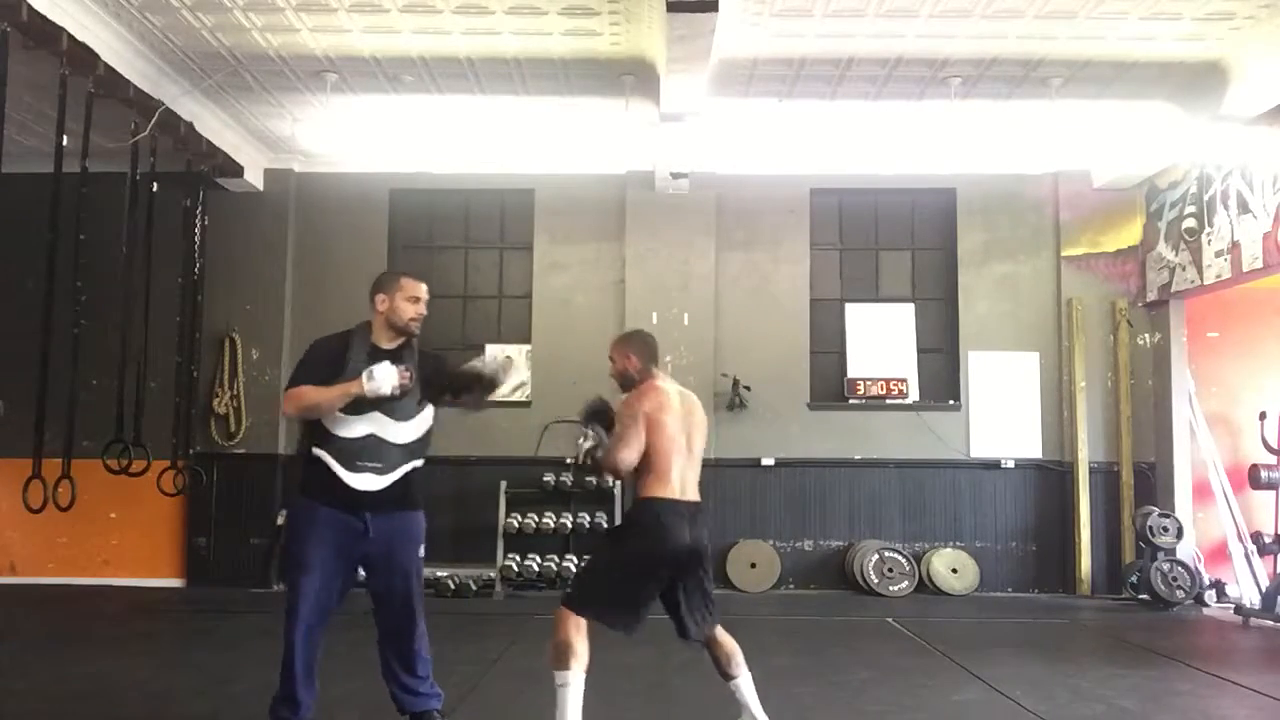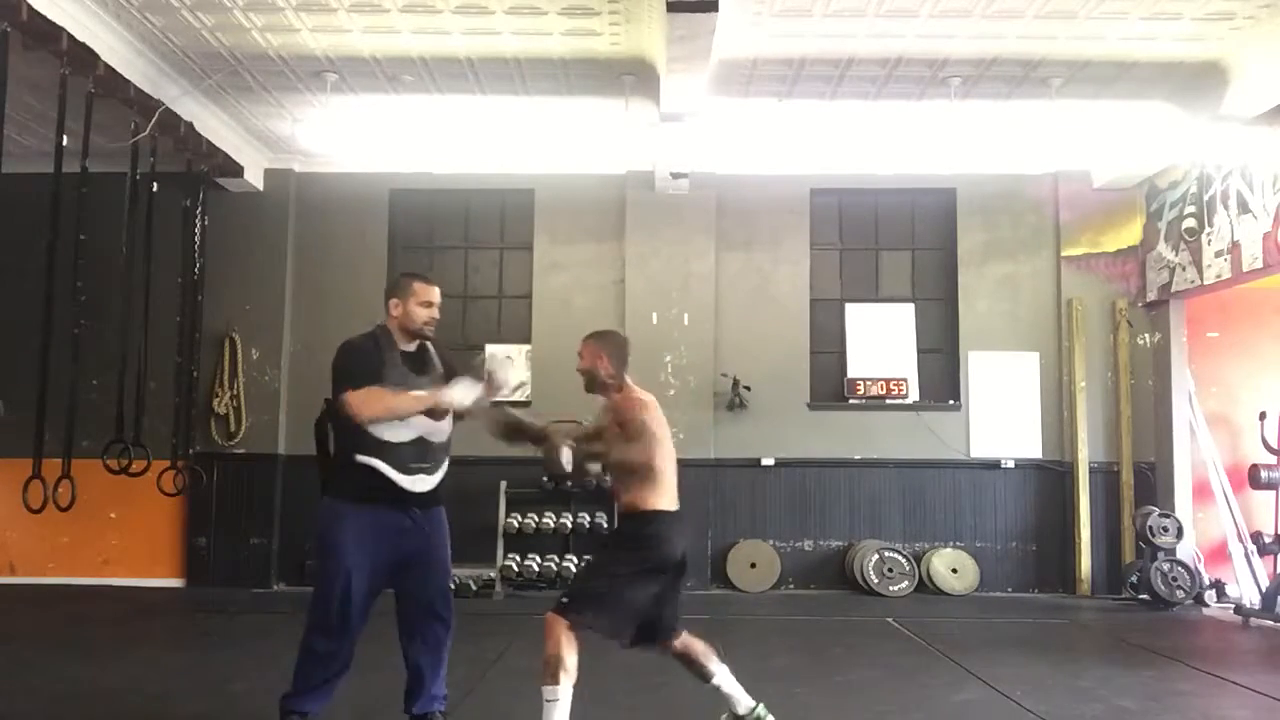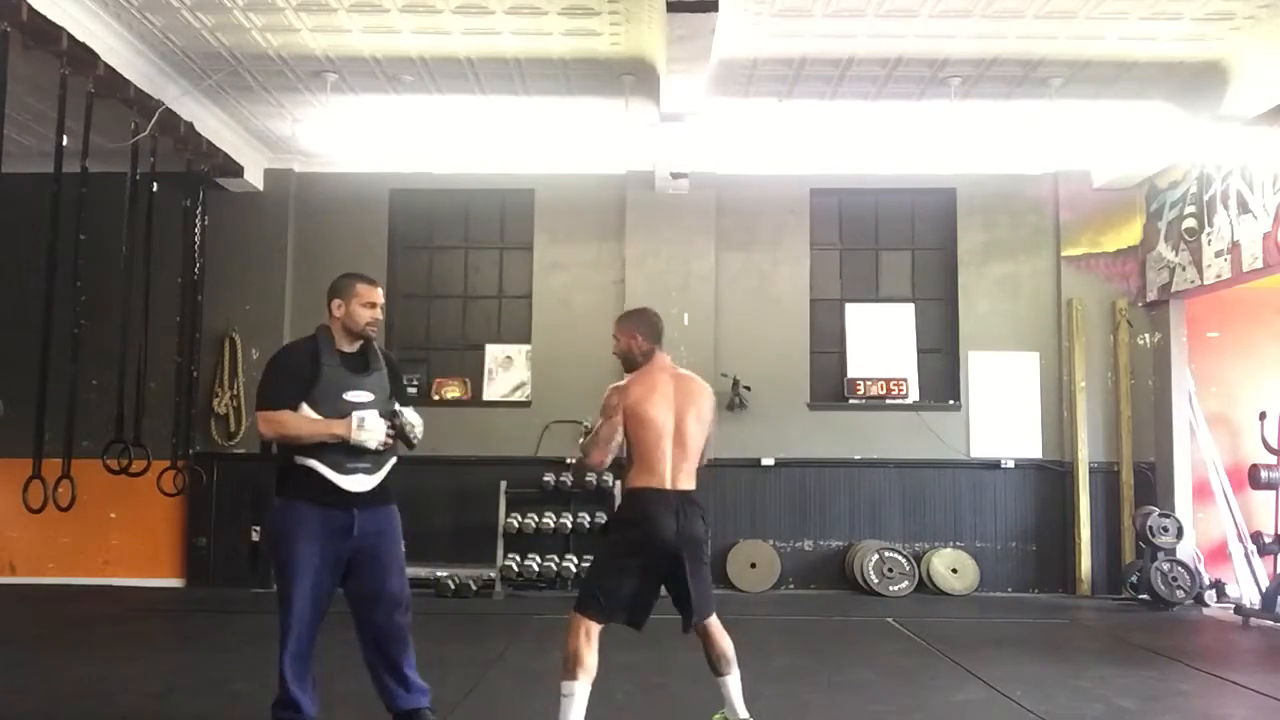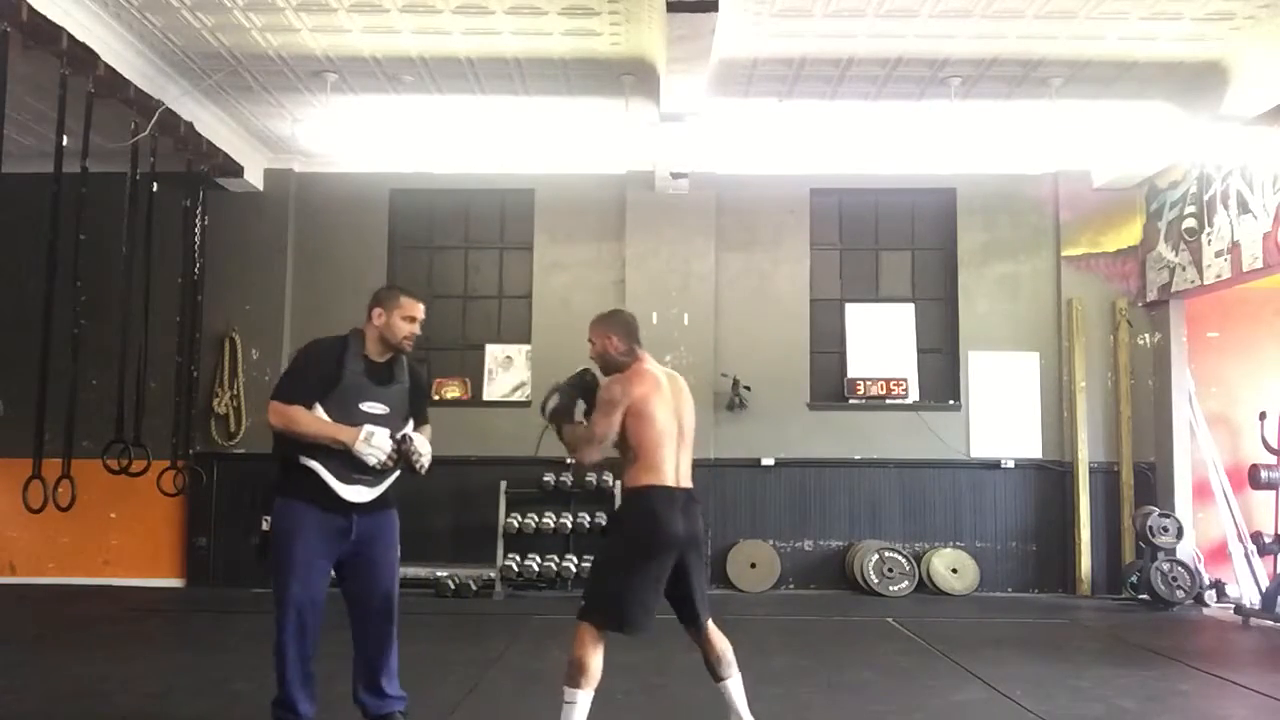
dt=0.5s
person 1, frame 1
left shoulder: (426, 363)
right shoulder: (332, 350)
left elbow: (468, 386)
right elbow: (293, 404)
left wrist: (482, 377)
right wrist: (363, 385)
left hip: (396, 512)
right hip: (327, 509)
left knee: (403, 614)
right knee: (307, 612)
person 1, frame 2
left shoulder: (434, 360)
right shoulder: (360, 352)
left elbow: (447, 414)
right elbow: (366, 407)
left wrist: (464, 401)
right wrist: (444, 396)
left hip: (424, 509)
right hip: (358, 508)
left knee: (432, 612)
right knee: (340, 614)
person 1, frame 3
left shoulder: (384, 362)
right shoulder: (297, 358)
right elbow: (269, 423)
left wrist: (407, 422)
right wrist: (347, 427)
left hip: (375, 509)
right hip: (308, 510)
left knee: (389, 609)
right knee: (300, 616)
person 1, frame 4
left shoulder: (411, 378)
right shoulder: (323, 356)
left elbow: (419, 429)
right elbow: (279, 414)
left wrist: (420, 446)
right wrist: (352, 437)
left hip: (374, 513)
right hip: (308, 507)
left knee: (379, 609)
right knee: (298, 611)
person 2, frame 1
left shoulder: (638, 399)
right shoulder: (692, 402)
left elbow: (621, 462)
left wrist: (599, 450)
left hip: (653, 522)
right hip: (692, 525)
left knee: (571, 618)
right knee: (707, 628)
person 2, frame 2
left shoulder: (633, 405)
right shoulder: (619, 411)
left elbow: (648, 459)
right elbow: (578, 438)
left wrist: (587, 447)
right wrist: (517, 425)
left hip: (643, 536)
right hip: (669, 538)
left knee: (561, 625)
right knee: (671, 638)
person 2, frame 3
left shoulder: (624, 391)
right shoulder: (702, 390)
left elbow: (596, 460)
left wrist: (590, 440)
left hip: (642, 515)
right hip: (688, 515)
left knee: (585, 624)
right knee: (705, 620)
person 2, frame 4
left shoulder: (621, 384)
right shoulder: (677, 383)
left elbow: (588, 452)
left wrist: (561, 419)
right wrist: (594, 403)
left hip: (647, 512)
right hip: (687, 512)
left knee: (590, 629)
right knee: (701, 623)
